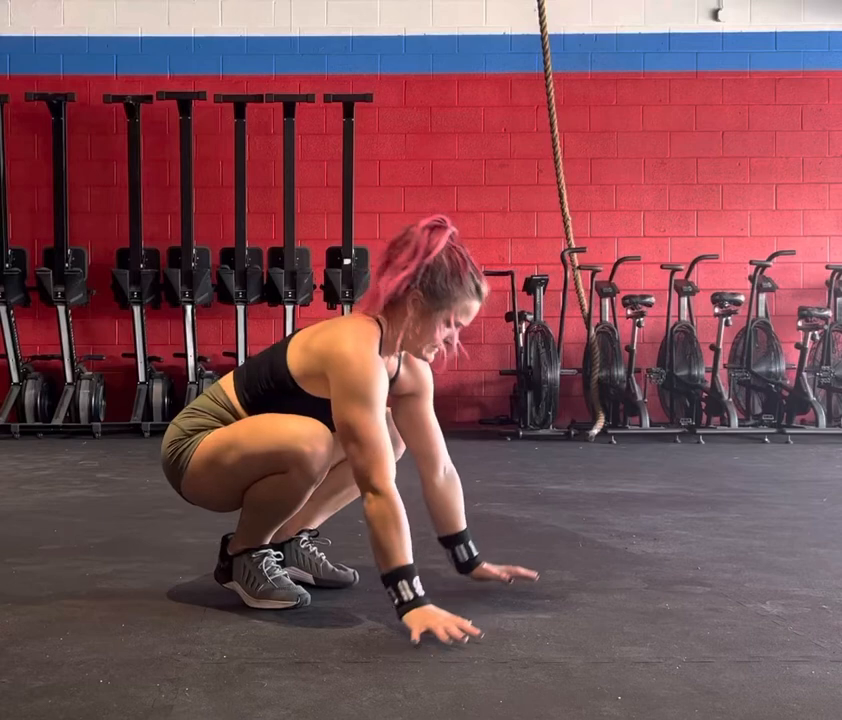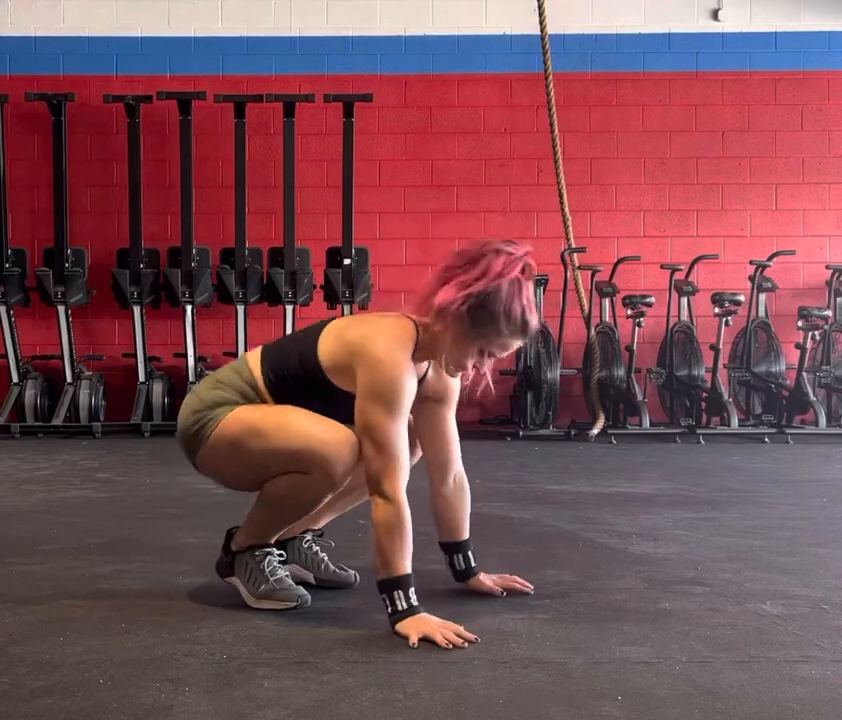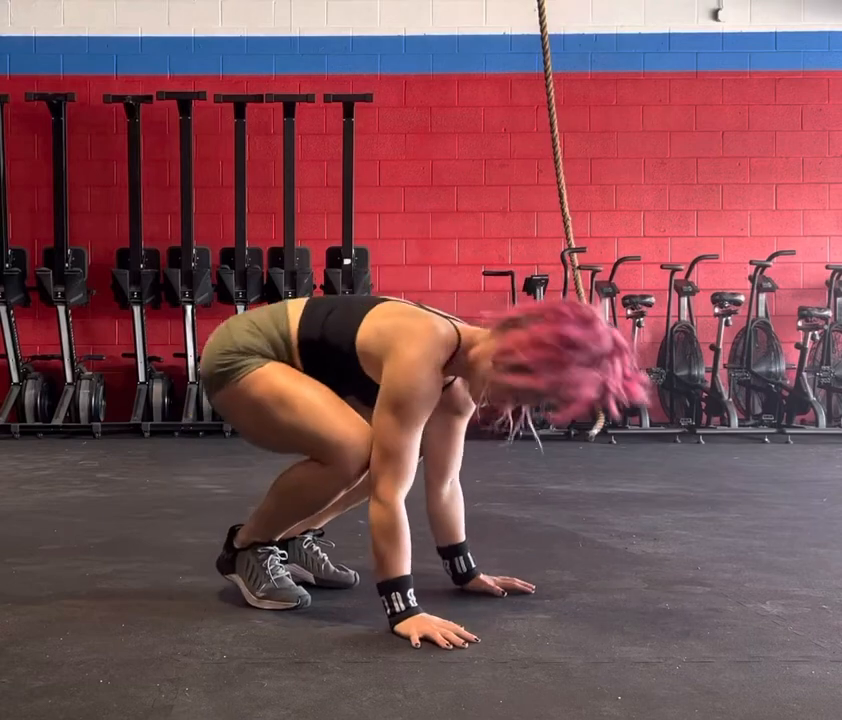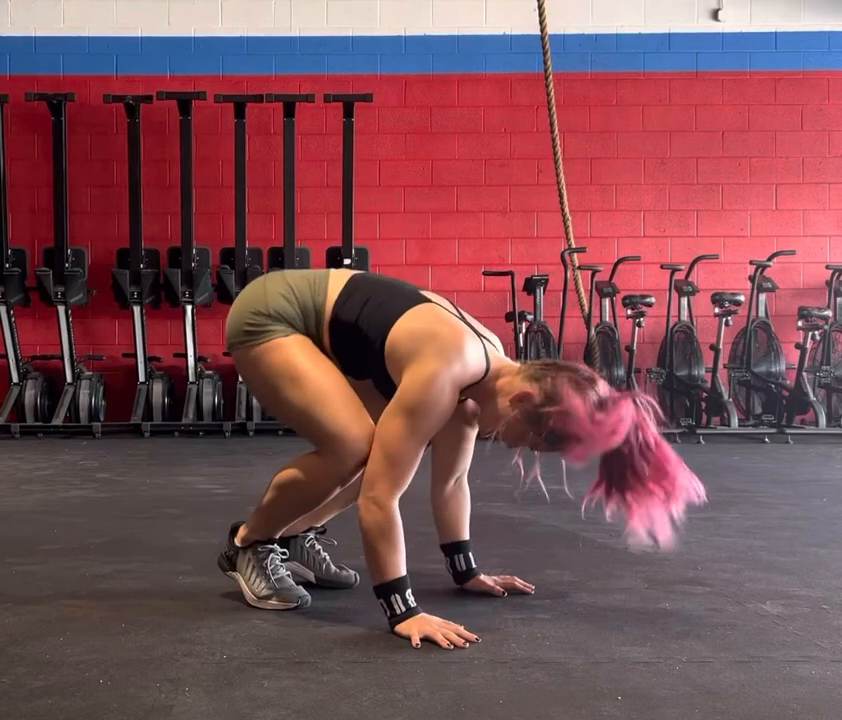
dt=0.3s
person 1, frame 1
left shoulder: (408, 365)
right shoulder: (355, 355)
left elbow: (437, 468)
right elbow: (378, 487)
left wrist: (471, 561)
right wrist: (412, 601)
left hip: (252, 448)
right hip: (197, 445)
left knee: (385, 440)
right knee: (311, 444)
left ankle: (288, 540)
right ankle: (242, 553)
person 1, frame 2
left shoulder: (434, 368)
right shoulder: (389, 355)
left elbow: (449, 473)
right elbow: (388, 490)
left wrist: (467, 570)
right wrist: (405, 608)
left hip: (259, 407)
right hip: (215, 419)
left knee: (403, 447)
right knee: (336, 450)
left ankle: (292, 539)
right ankle: (246, 551)
person 1, frame 3
left shoulder: (467, 366)
right shoulder: (422, 360)
left elbow: (442, 480)
right elbow: (387, 494)
left wrist: (465, 572)
right wrist: (404, 610)
left hip: (292, 359)
right hip: (241, 353)
left knee: (394, 450)
right knee: (353, 451)
left ankle: (293, 537)
right ankle: (247, 549)
person 1, frame 4
left shoulder: (492, 373)
right shoulder: (444, 373)
left elbow: (449, 479)
right elbow: (378, 495)
left wrist: (466, 571)
right wrist: (403, 611)
left hip: (321, 318)
right hip: (268, 314)
left knee: (393, 449)
right knee: (352, 448)
left ankle: (295, 536)
right ankle: (248, 545)
